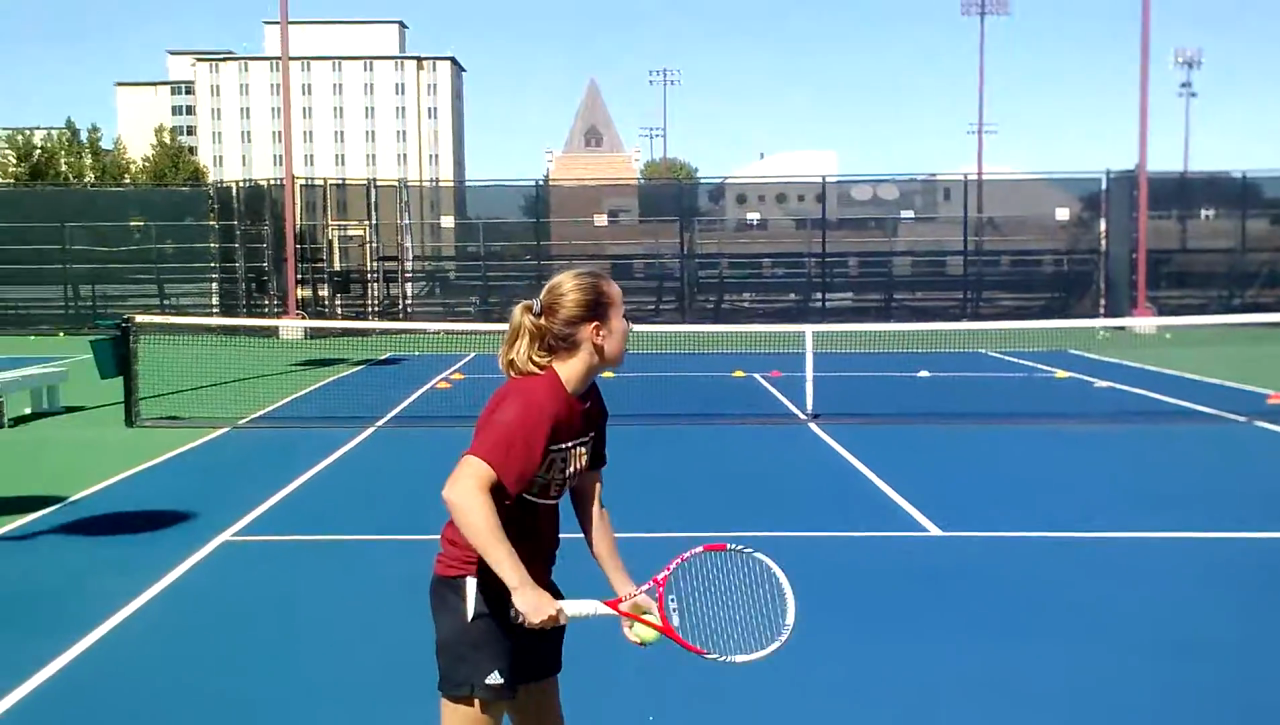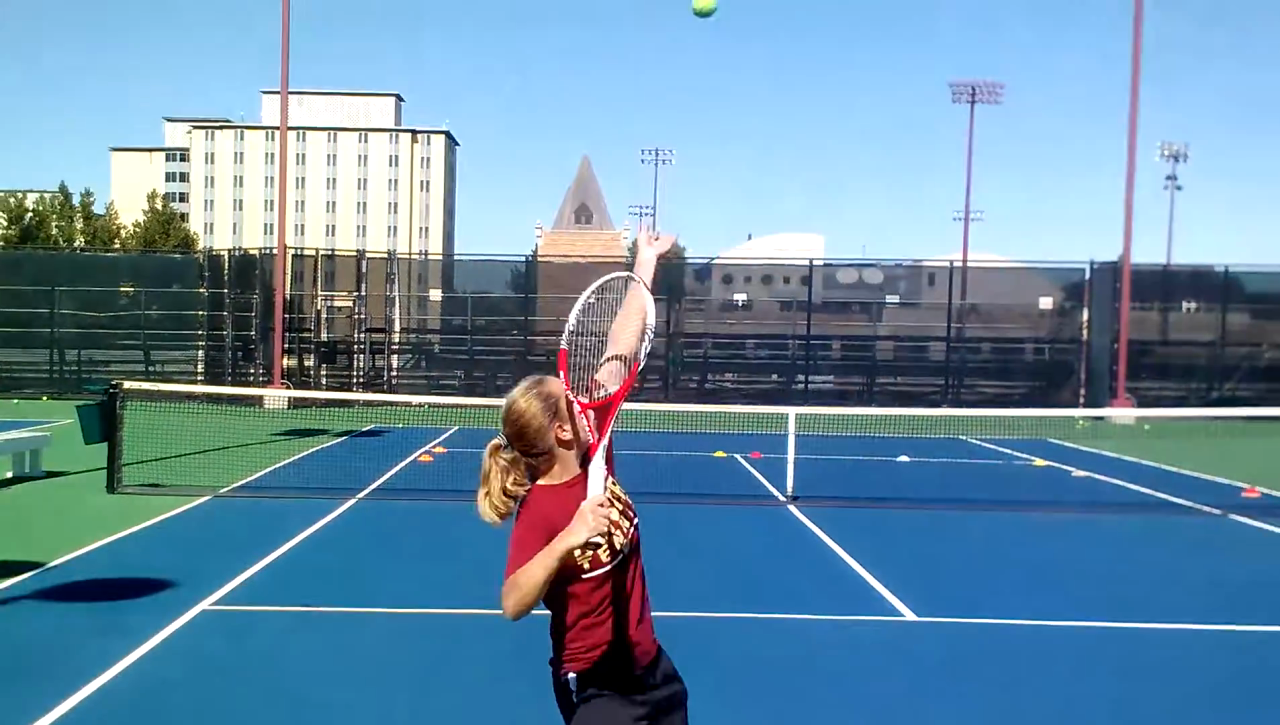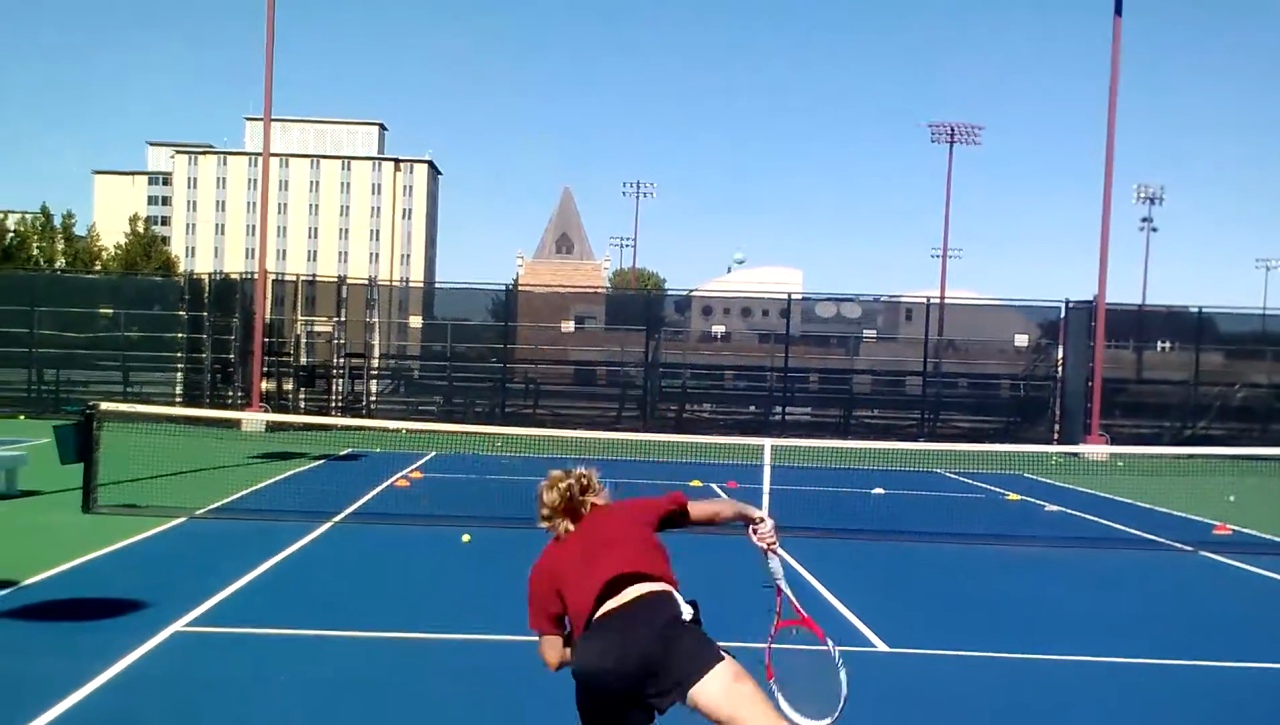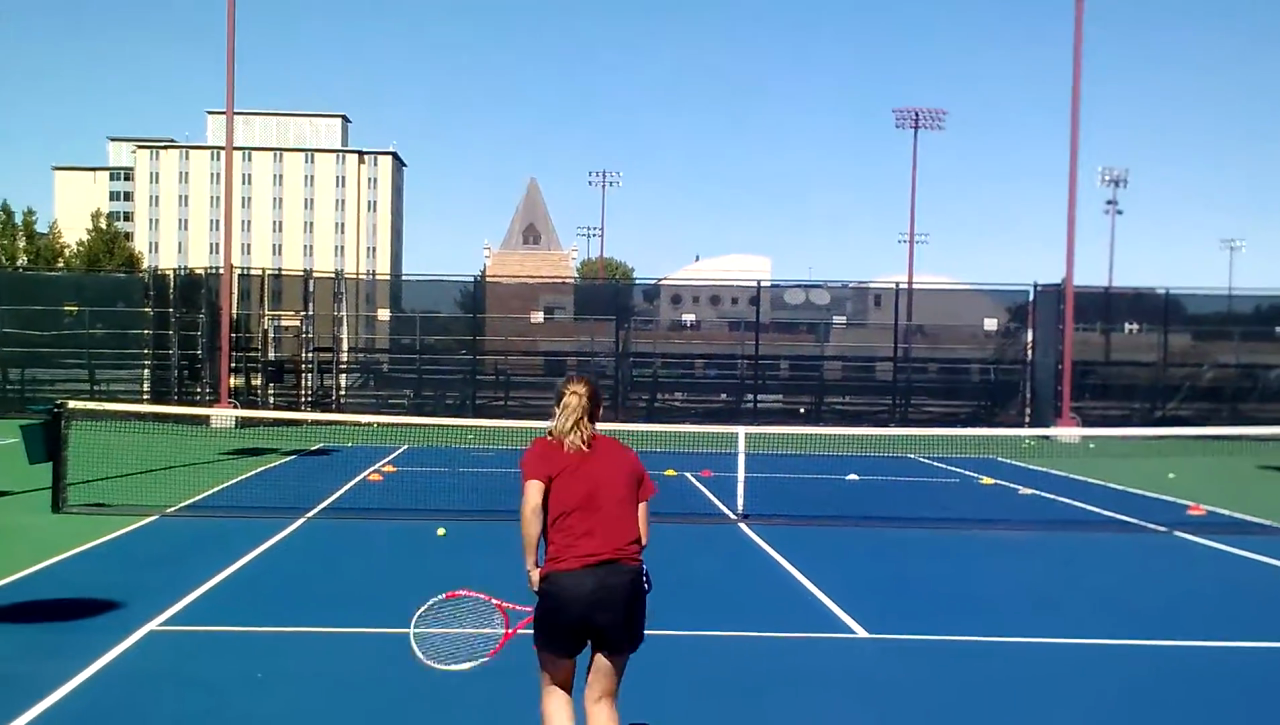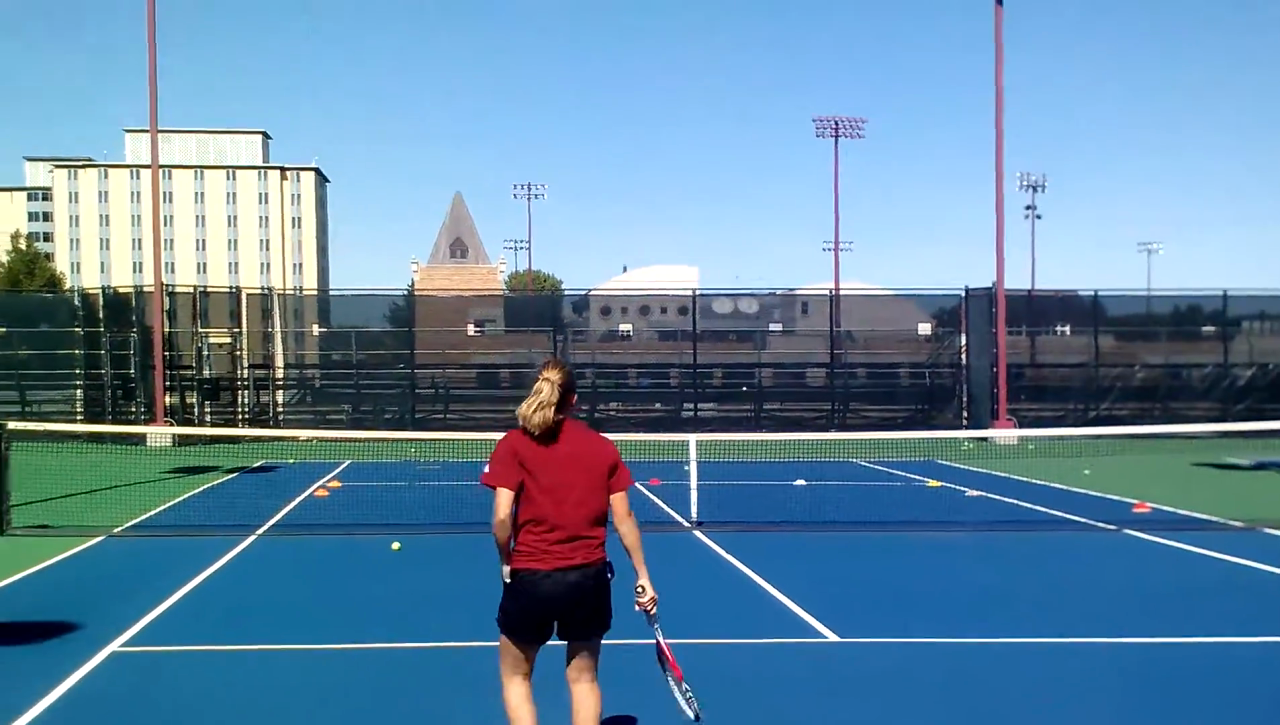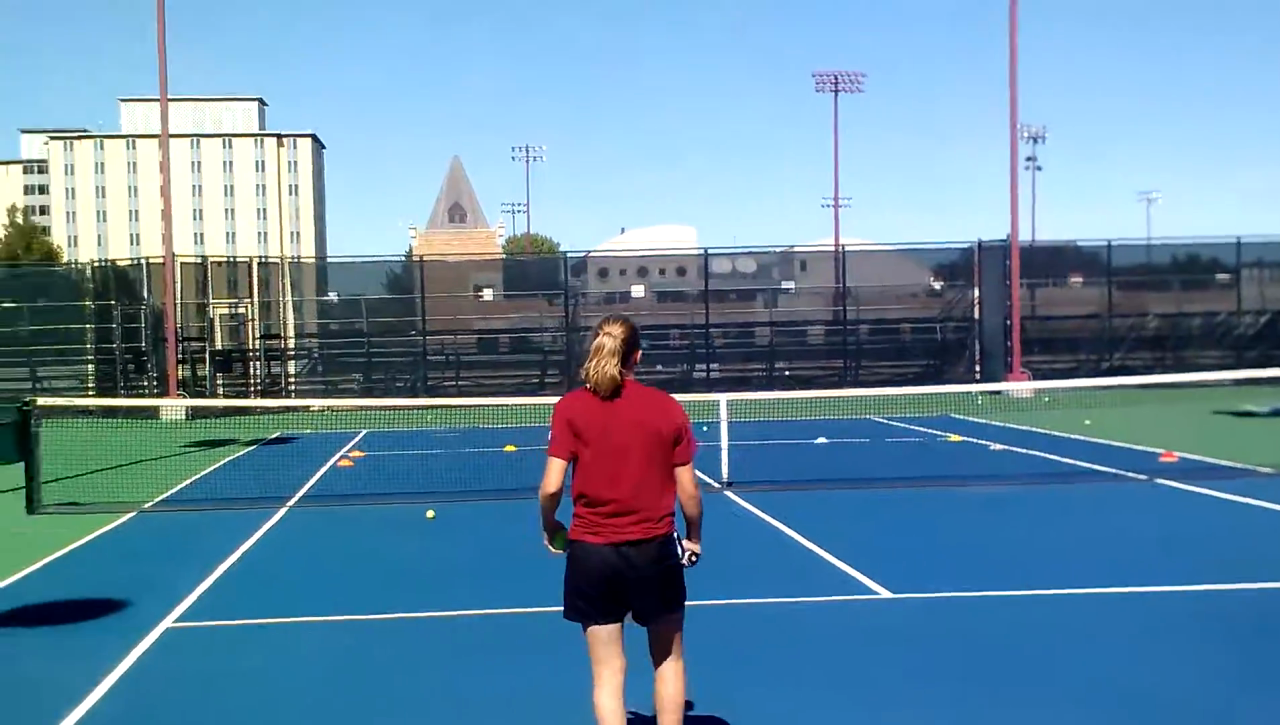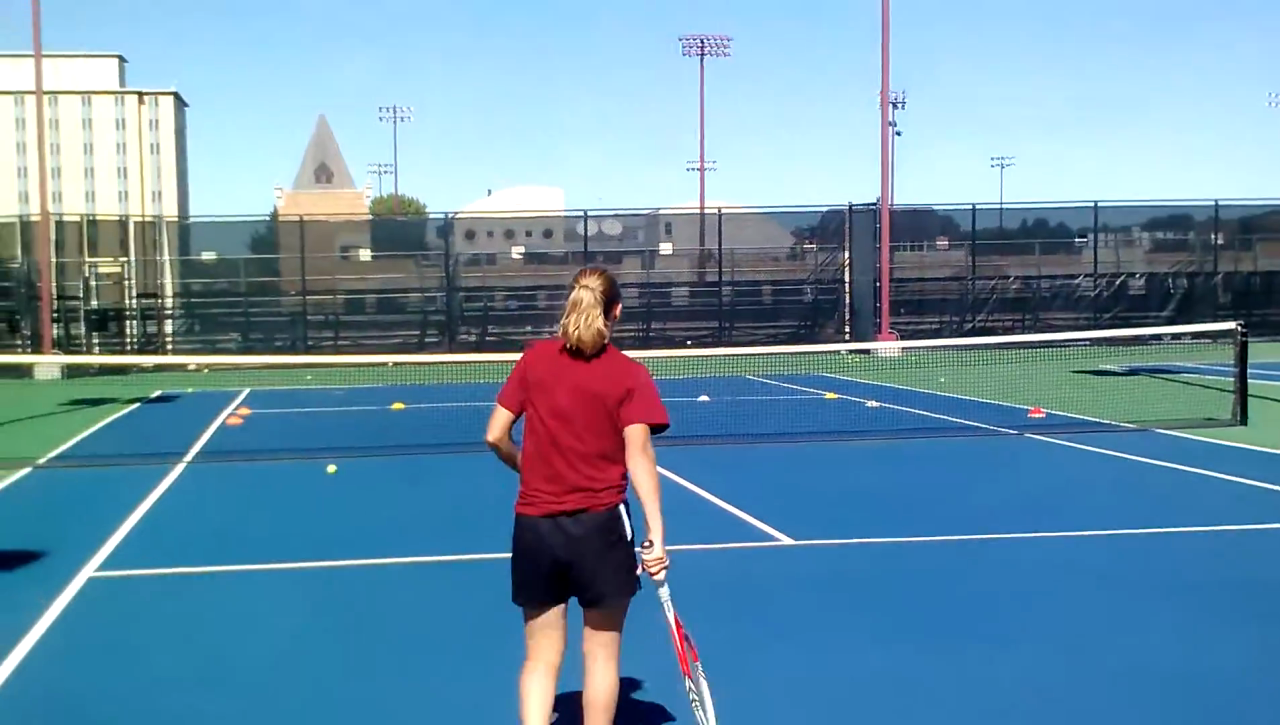
dt=0.7s
person 1, frame 1
left shoulder: (588, 403)
right shoulder: (533, 401)
left elbow: (590, 504)
right elbow: (461, 492)
left wrist: (624, 587)
right wrist: (523, 588)
left hip: (529, 588)
right hip: (479, 587)
person 1, frame 2
left shoulder: (587, 452)
right shoulder: (540, 518)
right elbow: (513, 603)
left wrist: (644, 267)
right wrist: (573, 532)
left hip: (647, 667)
right hip: (597, 685)
person 1, frame 3
left shoulder: (544, 566)
right shoulder: (625, 512)
left elbow: (554, 657)
right elbow: (708, 510)
right wrist: (750, 514)
left hip: (597, 653)
person 1, frame 4
left shoulder: (543, 451)
right shoulder: (628, 457)
left elbow: (531, 507)
right elbow: (641, 534)
left wrist: (532, 566)
left hip: (564, 581)
right hip: (624, 581)
left knee: (556, 690)
person 1, frame 5
left shoulder: (513, 445)
right shoulder: (604, 447)
left elbow: (502, 516)
right elbow: (624, 517)
left wrist: (506, 560)
right wrist: (643, 576)
left hip: (531, 577)
right hip: (589, 576)
left knee: (515, 675)
right knee: (583, 677)
person 1, frame 6
left shoulder: (570, 408)
right shoulder: (668, 410)
left elbow: (551, 488)
right elbow: (688, 492)
left wrist: (549, 527)
right wrist: (693, 538)
left hip: (591, 554)
right hip: (654, 552)
left knee: (607, 672)
right knee: (668, 659)
person 1, frame 7
left shoulder: (532, 360)
right shoulder: (630, 375)
left elbow: (495, 435)
right elbow: (638, 454)
right wrist: (656, 532)
left hip: (535, 525)
right hip: (600, 525)
left knee: (541, 658)
right knee: (602, 655)
